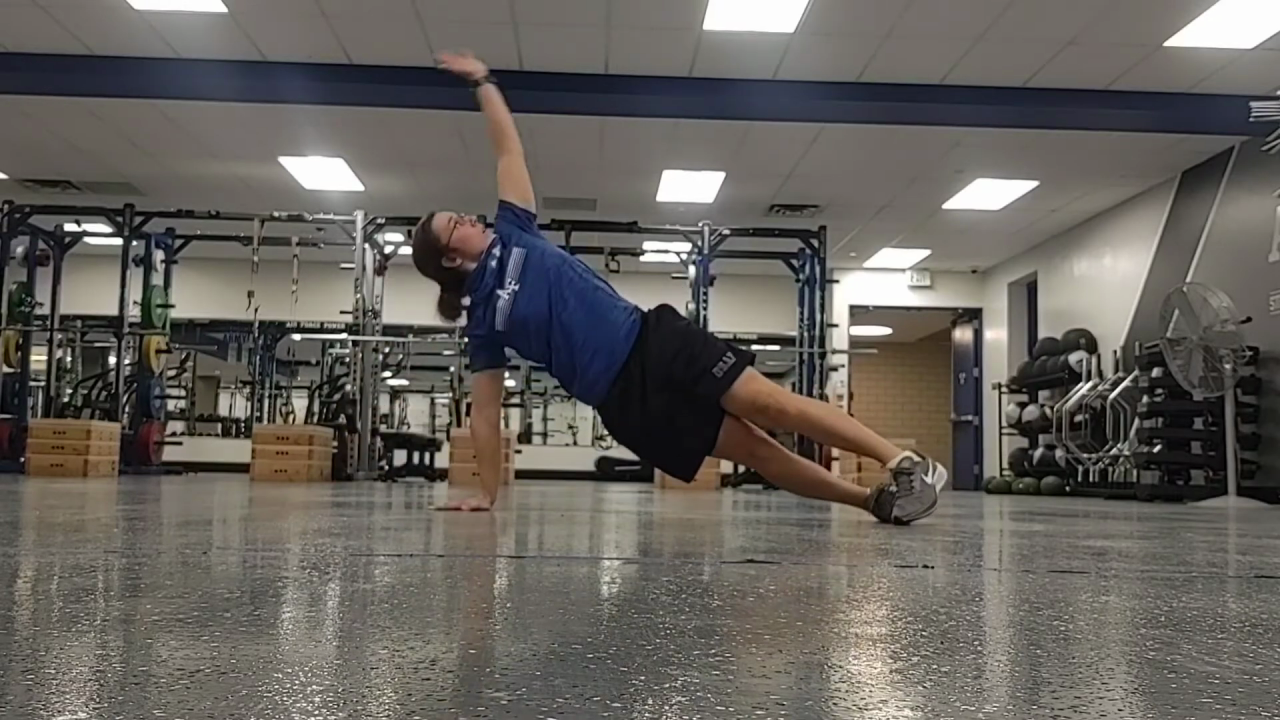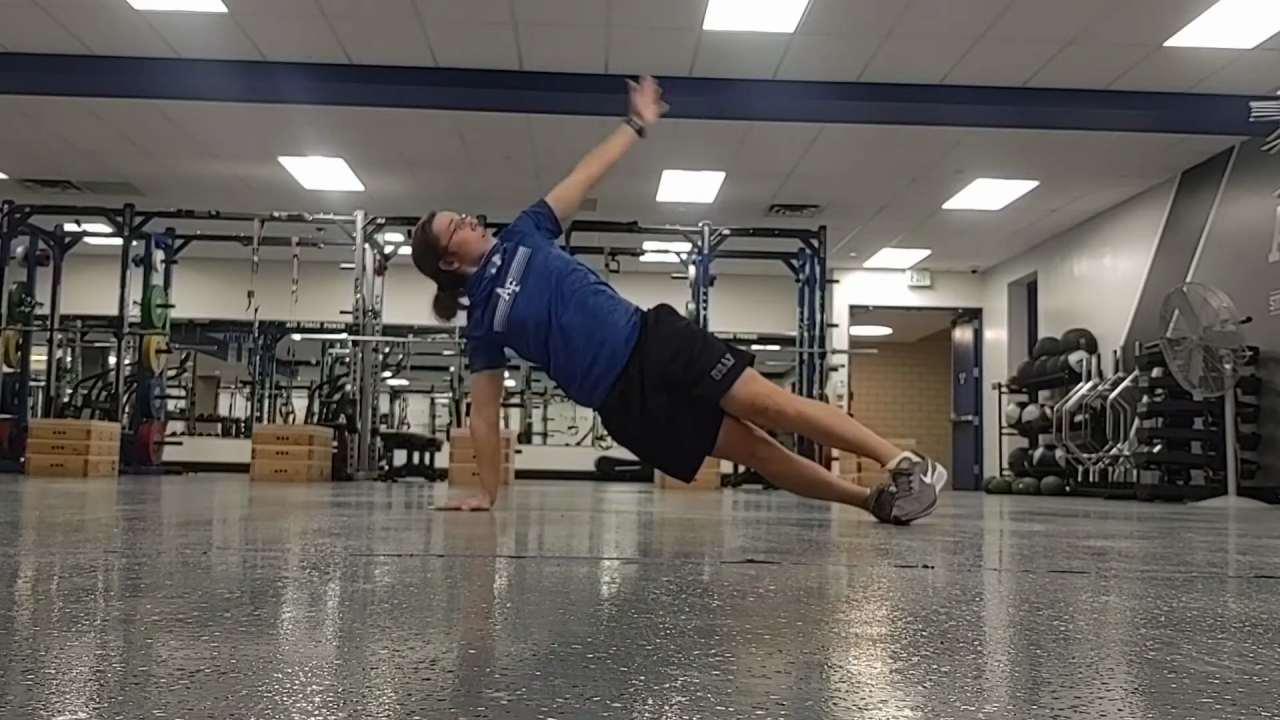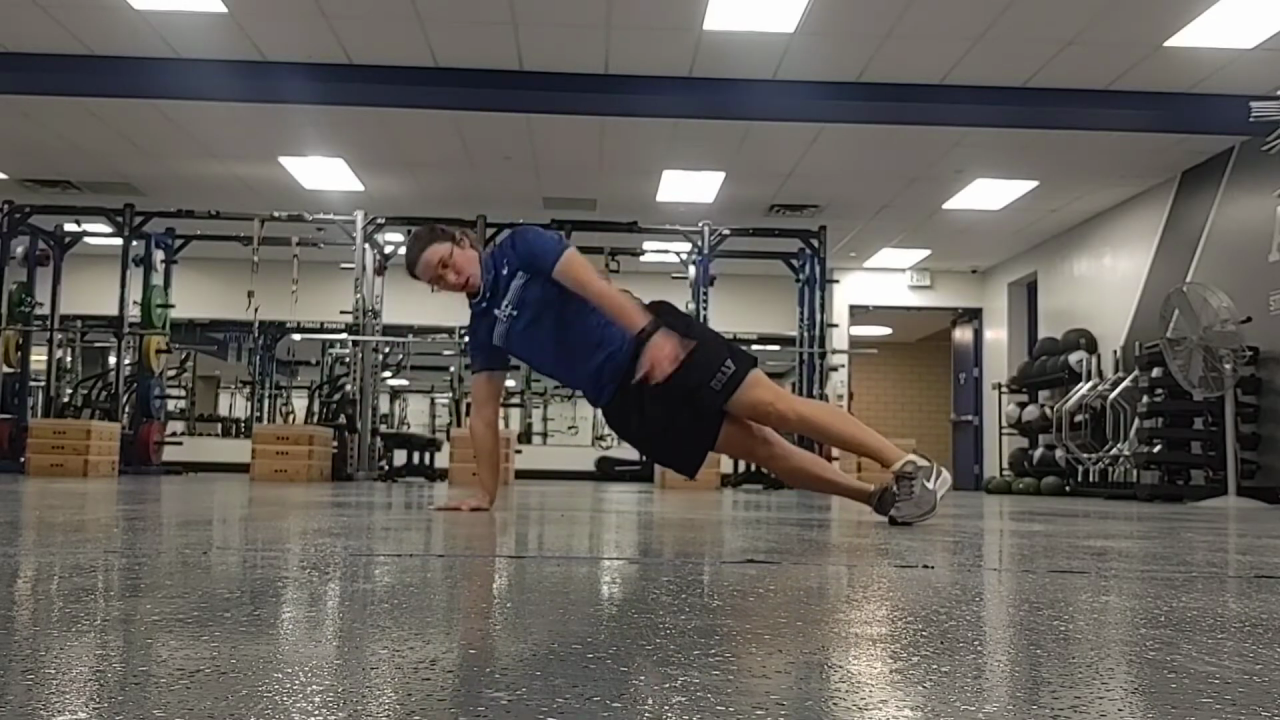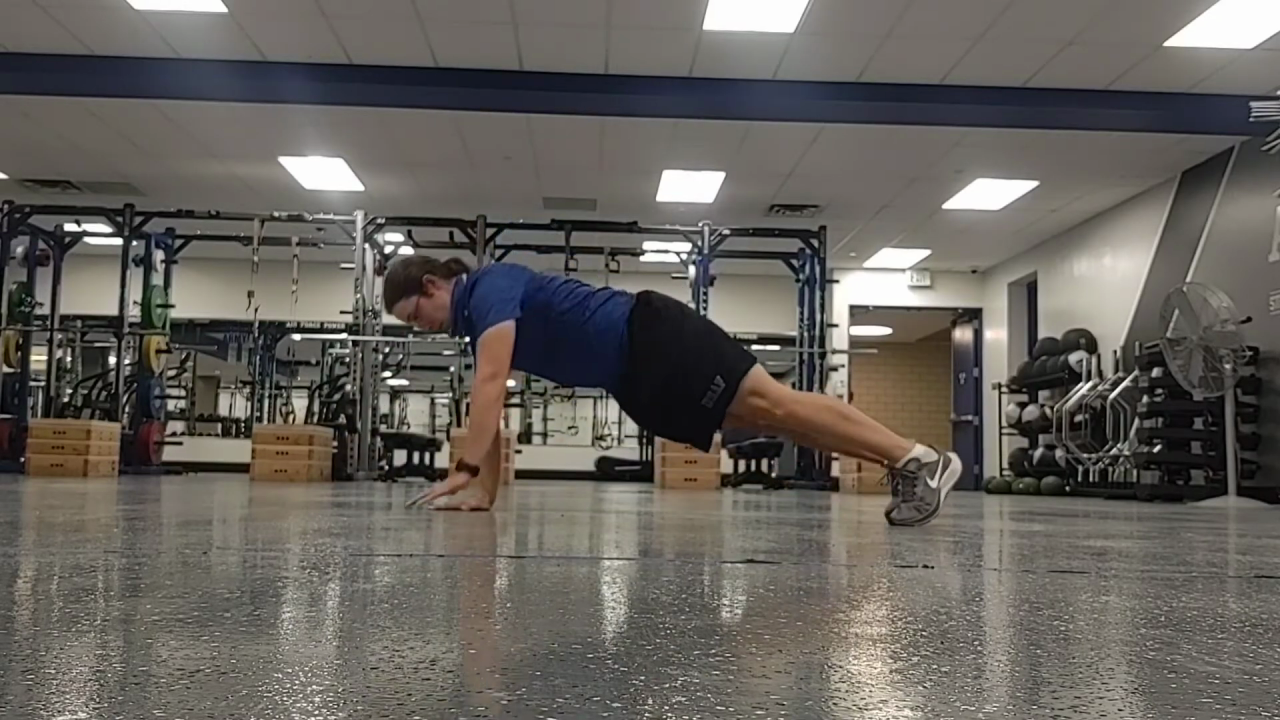
dt=0.4s
person 1, frame 1
left shoulder: (512, 237)
right shoulder: (483, 325)
left elbow: (508, 149)
right elbow: (485, 412)
left wrist: (482, 80)
right wrist: (487, 494)
left hip: (655, 342)
right hip: (626, 401)
left knee: (770, 404)
right knee: (754, 449)
left ankle: (904, 464)
right ankle: (876, 500)
person 1, frame 2
left shoulder: (525, 233)
right shoulder: (482, 325)
left elbow: (587, 175)
right elbow: (484, 414)
left wrist: (636, 124)
right wrist: (486, 490)
left hip: (656, 340)
right hip: (627, 401)
left knee: (772, 405)
right knee: (754, 451)
left ankle: (905, 465)
right ankle: (881, 497)
person 1, frame 3
left shoulder: (521, 245)
right shoulder: (483, 326)
left elbow: (588, 280)
right elbow: (484, 413)
left wrist: (649, 330)
right wrist: (486, 493)
left hip: (655, 348)
right hip: (627, 402)
left knee: (772, 405)
right knee: (754, 444)
left ankle: (910, 467)
right ankle: (877, 494)
person 1, frame 4
left shoulder: (490, 288)
right shoulder: (477, 323)
left elbow: (490, 383)
right elbow: (492, 407)
left wrist: (466, 471)
right wrist: (487, 492)
left hip: (654, 332)
right hip: (638, 384)
left knee: (775, 402)
right knee: (766, 422)
left ankle: (921, 458)
right ankle: (898, 464)
